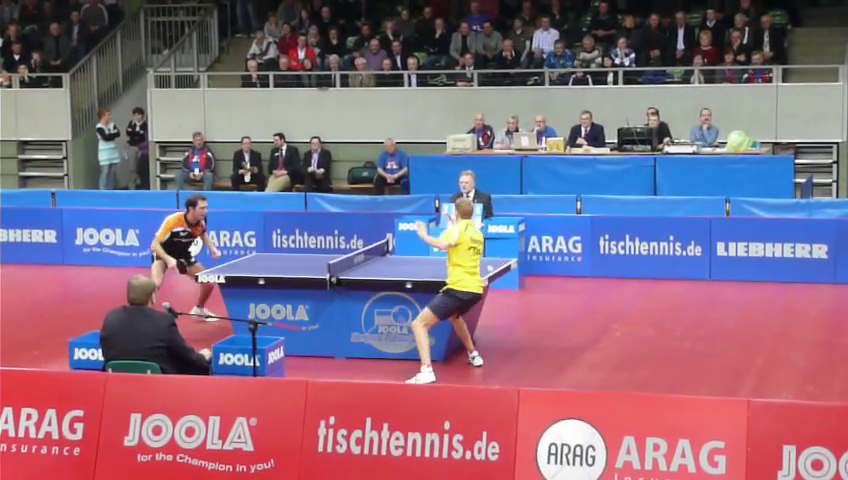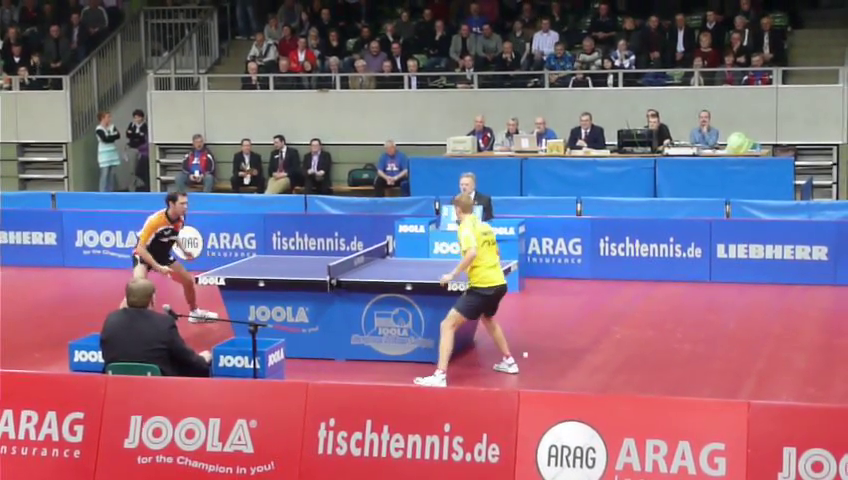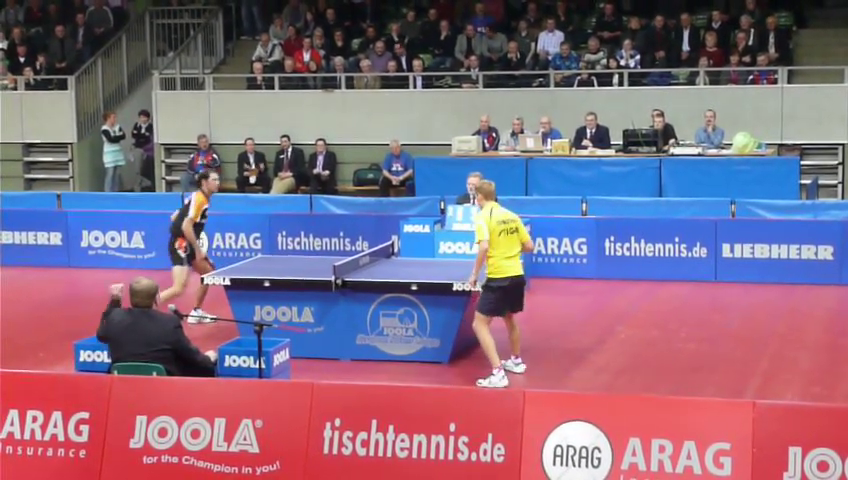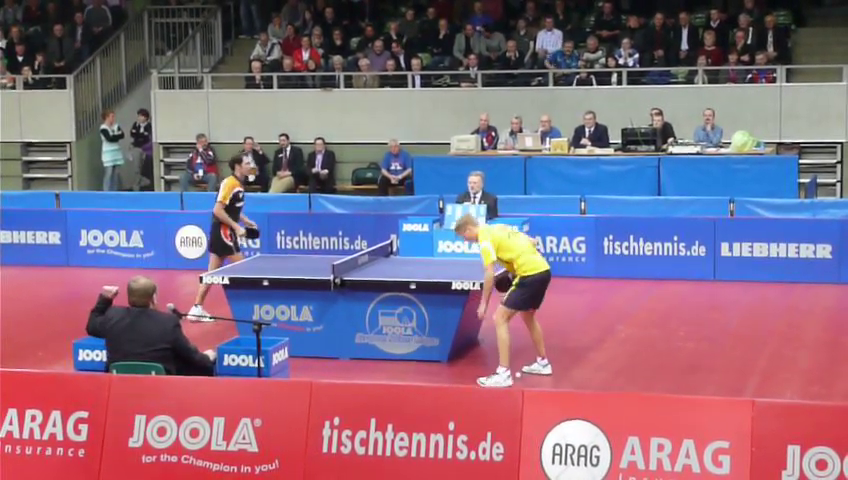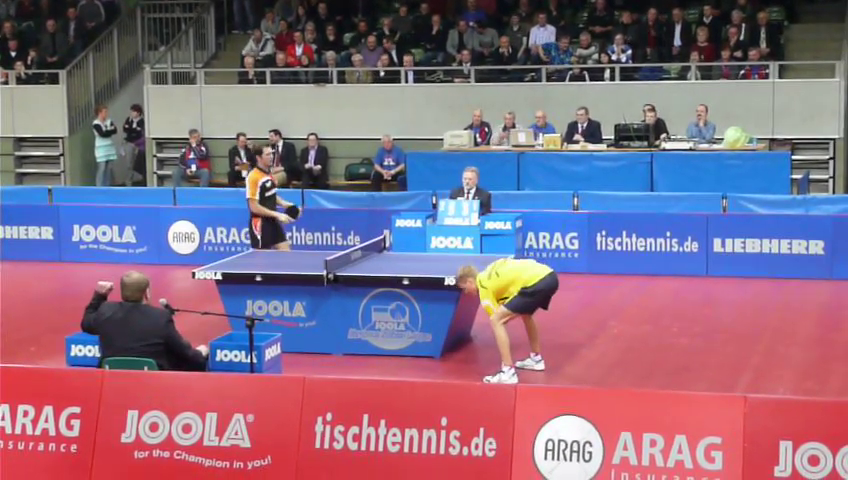
dt=0.4s
person 1, frame 1
left shoulder: (457, 228)
right shoulder: (478, 235)
left elbow: (443, 245)
left wrist: (423, 235)
left hip: (459, 290)
right hip: (475, 292)
left knee: (418, 324)
right knee: (454, 316)
left ankle: (426, 370)
right ankle: (473, 354)
person 1, frame 2
left shoulder: (465, 227)
right shoulder: (485, 227)
left elbow: (471, 254)
left wrist: (452, 275)
left hip: (482, 287)
right hip: (500, 284)
left knee: (447, 327)
right knee: (488, 319)
left ankle: (439, 376)
right ankle: (509, 362)
person 1, frame 3
left shoulder: (483, 217)
right shoulder: (513, 216)
left elbow: (484, 247)
right elbow: (529, 247)
left wrist: (474, 275)
left hip: (498, 278)
right hip: (517, 275)
left knee: (480, 325)
right knee: (509, 318)
left ankle: (498, 374)
right ankle: (516, 362)
person 1, frame 4
left shoulder: (485, 239)
right shoulder: (501, 228)
left elbow: (490, 274)
right elbow: (533, 243)
left wrist: (484, 303)
left hip: (531, 275)
right hip: (543, 271)
left knee: (500, 318)
right knee: (528, 316)
left ankle: (503, 373)
right ankle: (543, 363)
person 1, frame 5
left shoulder: (484, 289)
right shoulder: (493, 269)
left elbow: (497, 319)
left hip: (537, 283)
right hip: (549, 276)
left knee: (496, 321)
right knee: (525, 313)
left ankle: (508, 372)
right ankle: (536, 358)
person 2, frame 1
left shoulder: (202, 220)
right shoulder: (173, 221)
left elbow: (203, 234)
right elbow: (155, 244)
left wrist: (213, 249)
right wrist: (168, 260)
left hip: (183, 255)
right hip: (163, 254)
left knee: (209, 284)
right knee: (156, 284)
left ankle: (199, 309)
person 2, frame 2
left shoulder: (181, 218)
right shoulder: (156, 220)
right elbow: (141, 248)
left wrist: (183, 249)
right wrist: (158, 267)
left hip: (163, 255)
right hip: (144, 255)
left knee: (189, 281)
left ankle: (195, 313)
person 2, frame 3
left shoulder: (201, 198)
right shoulder: (199, 199)
left elbow: (175, 217)
right elbow: (186, 226)
right wrist: (198, 250)
left hip: (185, 244)
right hip: (181, 244)
left knee: (209, 274)
right knee: (179, 288)
left ankle: (196, 311)
person 2, frame 4
left shoulder: (239, 184)
right shoulder: (229, 183)
right elbow: (218, 210)
left wrist: (247, 221)
right wrist: (236, 226)
left hip: (225, 232)
right hip: (223, 232)
left knee: (213, 273)
left ankle: (197, 309)
person 2, frame 5
left shoulder: (270, 173)
right shoulder: (253, 177)
right elbow: (254, 207)
left wrist: (285, 204)
right wrist: (277, 214)
left hip: (273, 222)
right hip: (260, 223)
person 3, frame 1
left shoulder: (111, 318)
right shoulder: (164, 320)
left elbow: (107, 354)
right elbow: (185, 355)
right wrist: (203, 358)
right knee: (202, 366)
person 3, frame 2
left shoulder: (112, 319)
right shoulder: (164, 323)
left elbow: (106, 355)
right elbow: (185, 356)
right wrist: (203, 360)
right knee: (202, 368)
person 3, frame 3
left shoulder: (116, 318)
right shoulder: (169, 322)
left elbow: (102, 335)
right elbow: (190, 356)
left wrist: (114, 301)
right wrist: (208, 359)
right knee: (207, 368)
person 3, frame 4
left shoulder: (113, 316)
right shoulder: (168, 322)
left elbow: (91, 327)
right elbow: (189, 355)
left wrist: (104, 299)
right wrist: (207, 358)
right knee: (206, 367)
person 3, frame 5
left shoulder: (106, 311)
right shoulder: (161, 317)
left elbow: (86, 324)
right elbow: (183, 351)
left wrist: (99, 295)
right wrist: (199, 354)
right knee: (199, 362)
